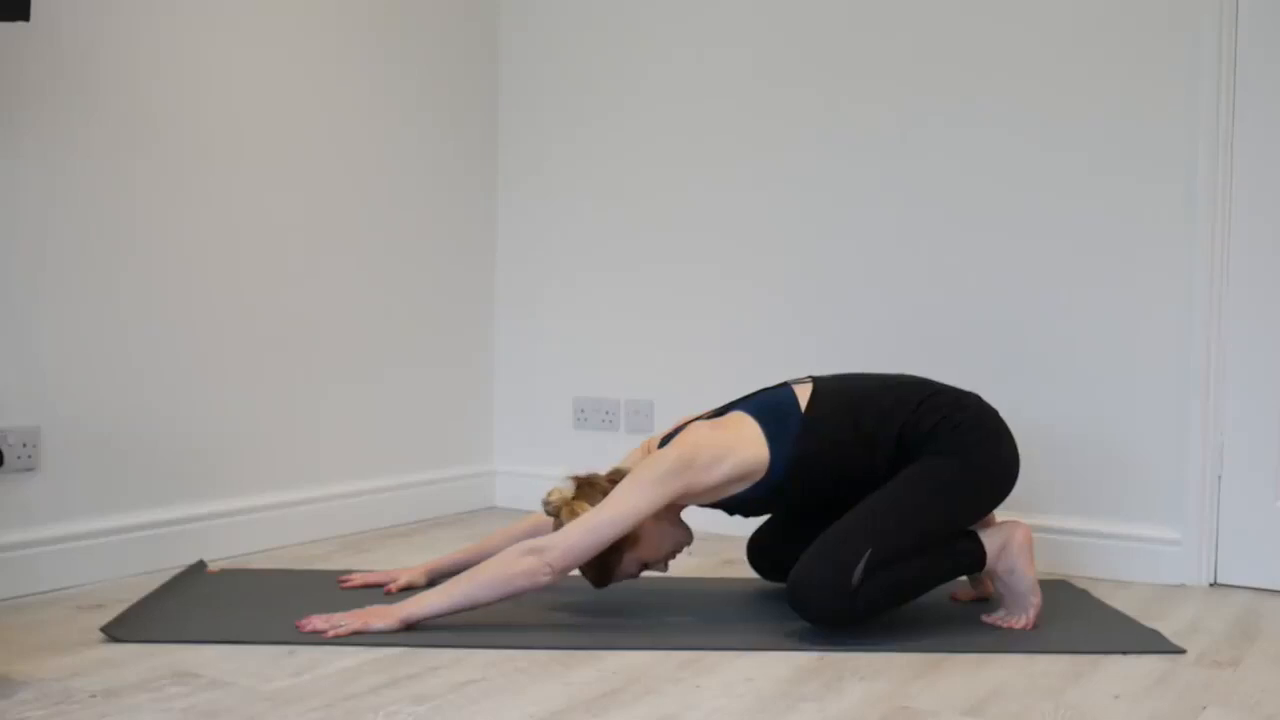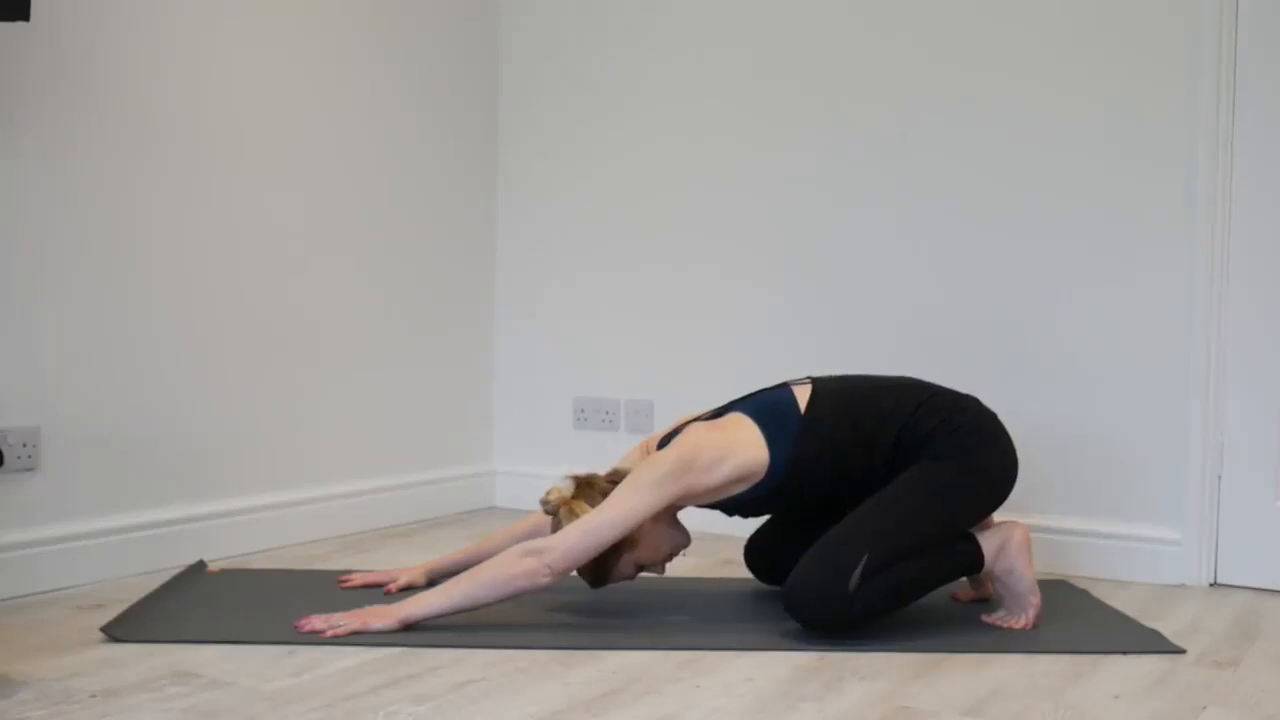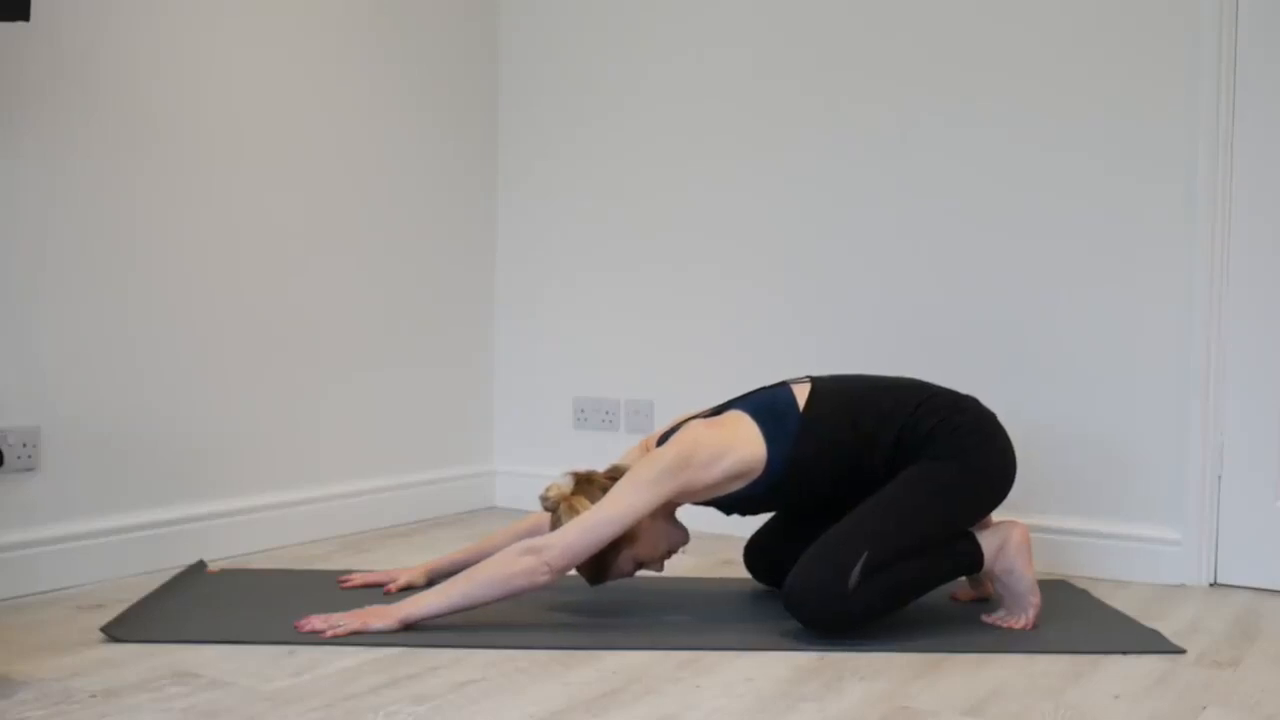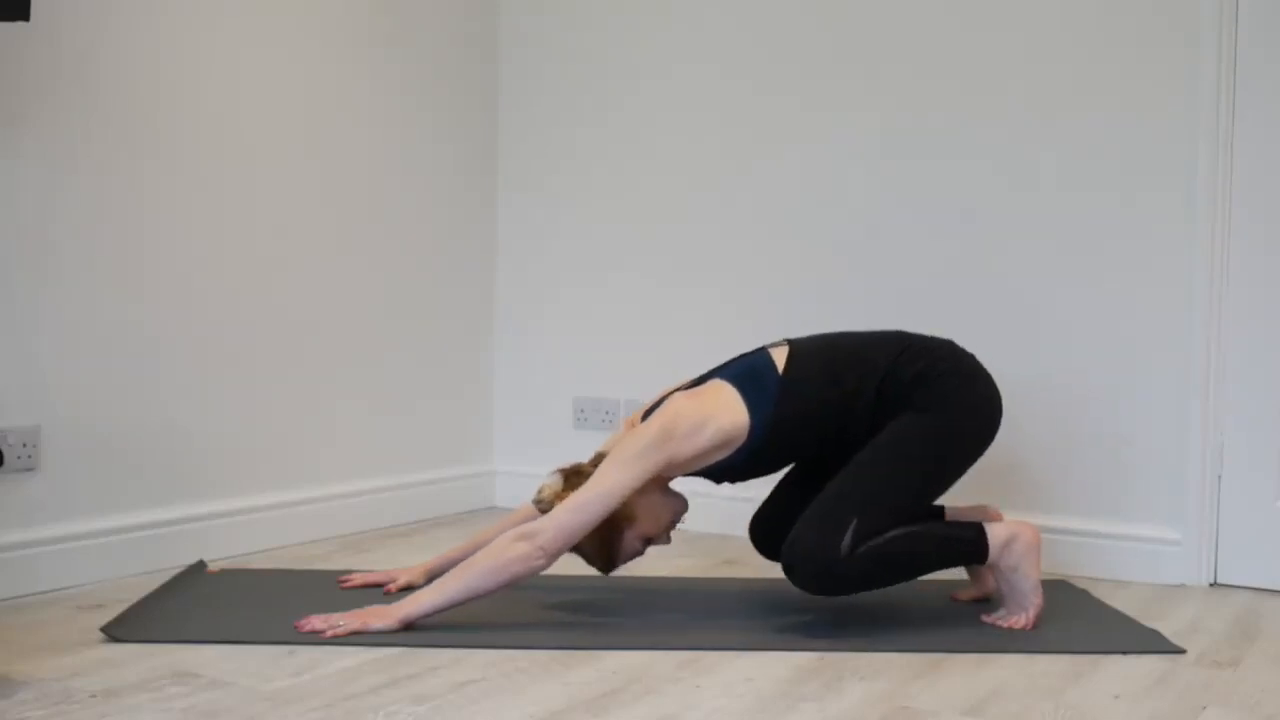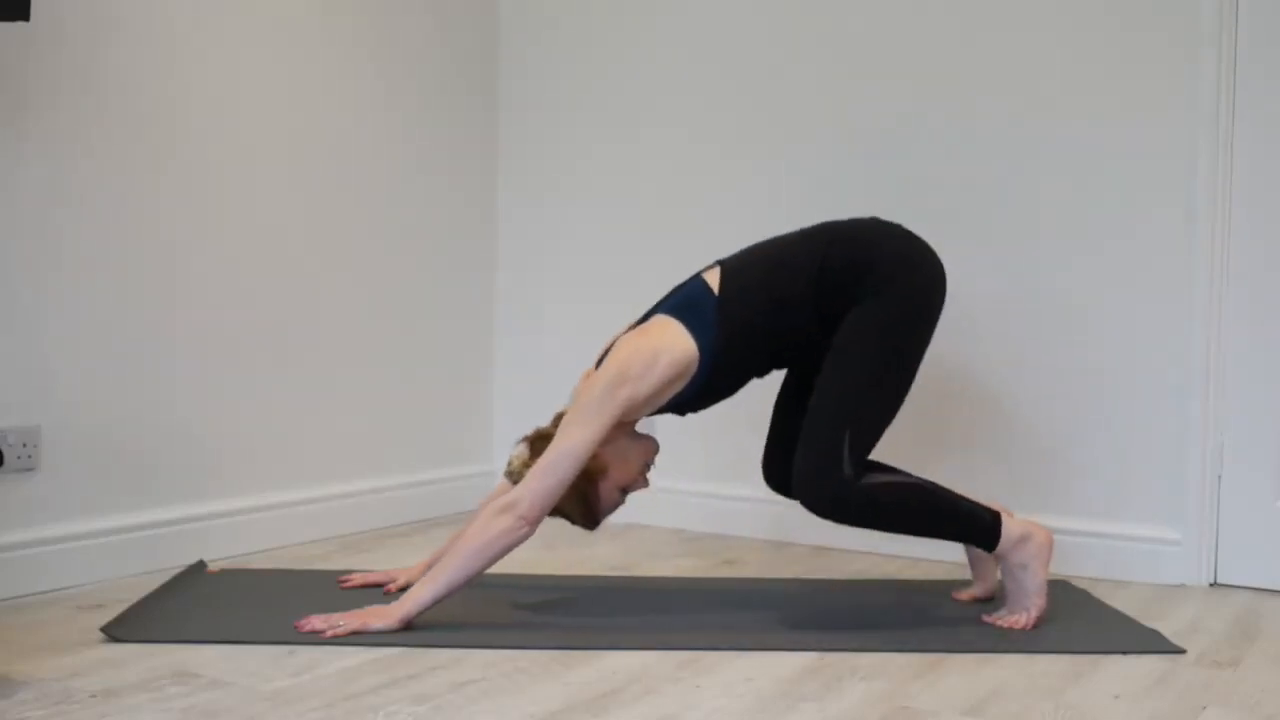
dt=0.7s
person 1, frame 1
left shoulder: (679, 467)
right shoulder: (660, 455)
left elbow: (540, 560)
right elbow: (549, 523)
left wrist: (402, 614)
right wrist: (428, 570)
left hip: (962, 441)
right hip: (907, 443)
left knee: (823, 593)
right knee: (773, 557)
left ankle: (992, 546)
right ankle: (956, 533)
person 1, frame 2
left shoulder: (679, 468)
right shoulder: (658, 456)
left elbow: (542, 561)
right elbow: (547, 525)
left wrist: (401, 613)
right wrist: (428, 569)
left hip: (960, 444)
right hip: (903, 445)
left knee: (820, 597)
right knee: (770, 559)
left ankle: (990, 548)
right ankle: (956, 537)
person 1, frame 3
left shoulder: (681, 465)
right shoulder: (659, 455)
left elbow: (540, 559)
right elbow: (547, 523)
left wrist: (402, 614)
right wrist: (428, 570)
left hip: (959, 445)
right hip: (904, 445)
left knee: (820, 598)
right knee: (770, 562)
left ankle: (990, 548)
right ankle: (955, 533)
person 1, frame 4
left shoulder: (666, 440)
right shoulder: (649, 433)
left elbow: (537, 545)
right elbow: (540, 513)
left wrist: (403, 612)
right wrist: (426, 567)
left hip: (944, 393)
right hip: (892, 397)
left knee: (817, 560)
right knee: (776, 536)
left ankle: (1000, 542)
right ankle: (965, 524)
person 1, frame 5
left shoulder: (620, 387)
right shoulder: (613, 385)
left elbow: (518, 513)
right elbow: (517, 491)
left wrist: (402, 611)
right wrist: (422, 569)
left hip: (882, 276)
right hip: (844, 287)
left knee: (826, 484)
right knee: (789, 472)
left ankle: (1011, 538)
right ankle: (981, 527)
